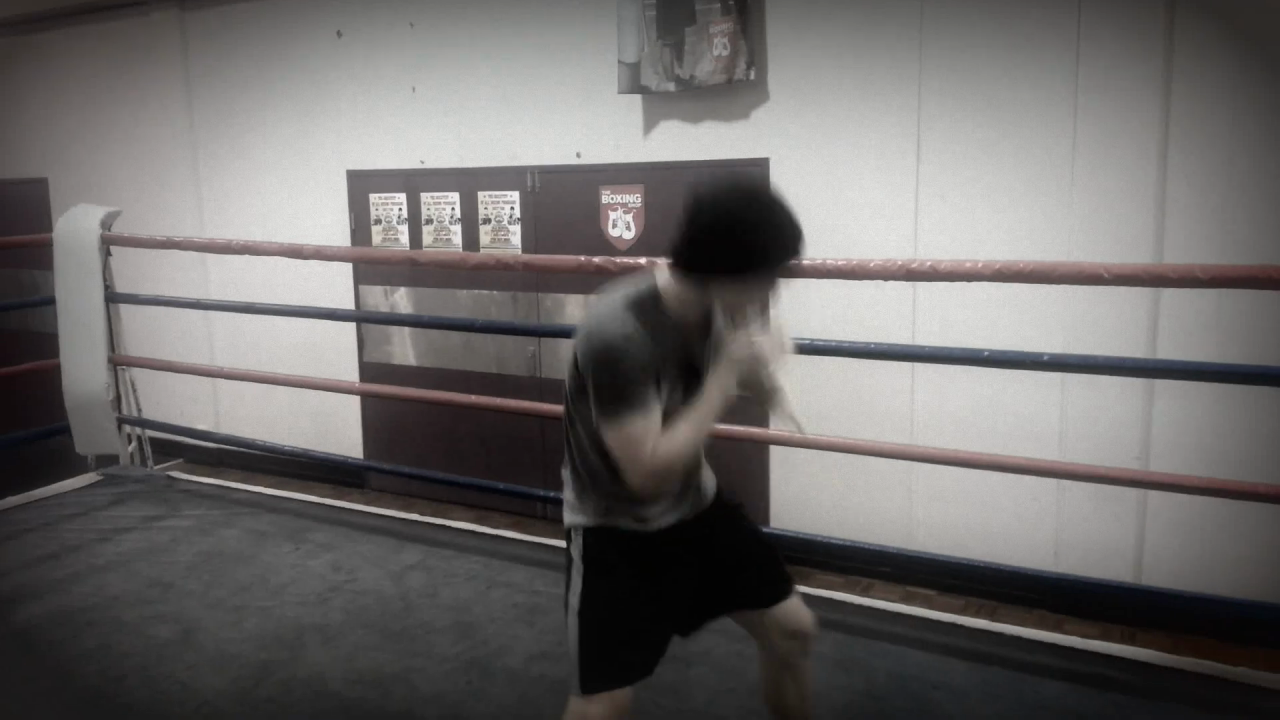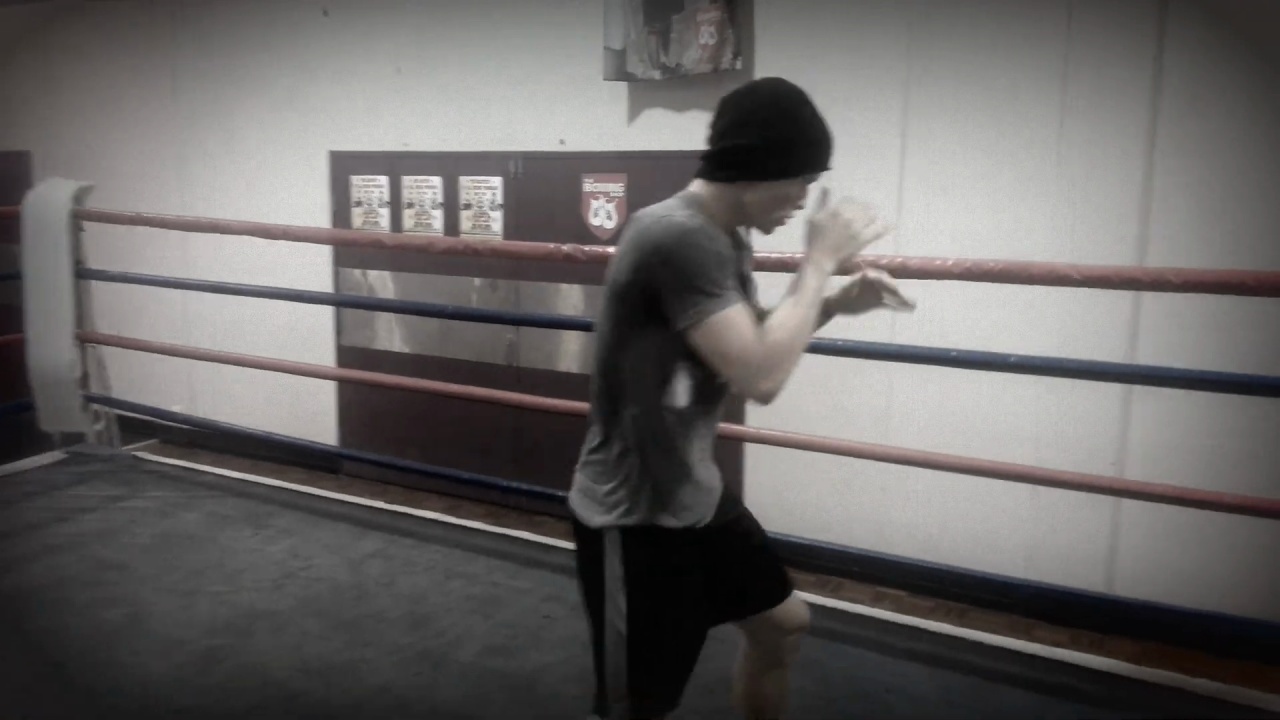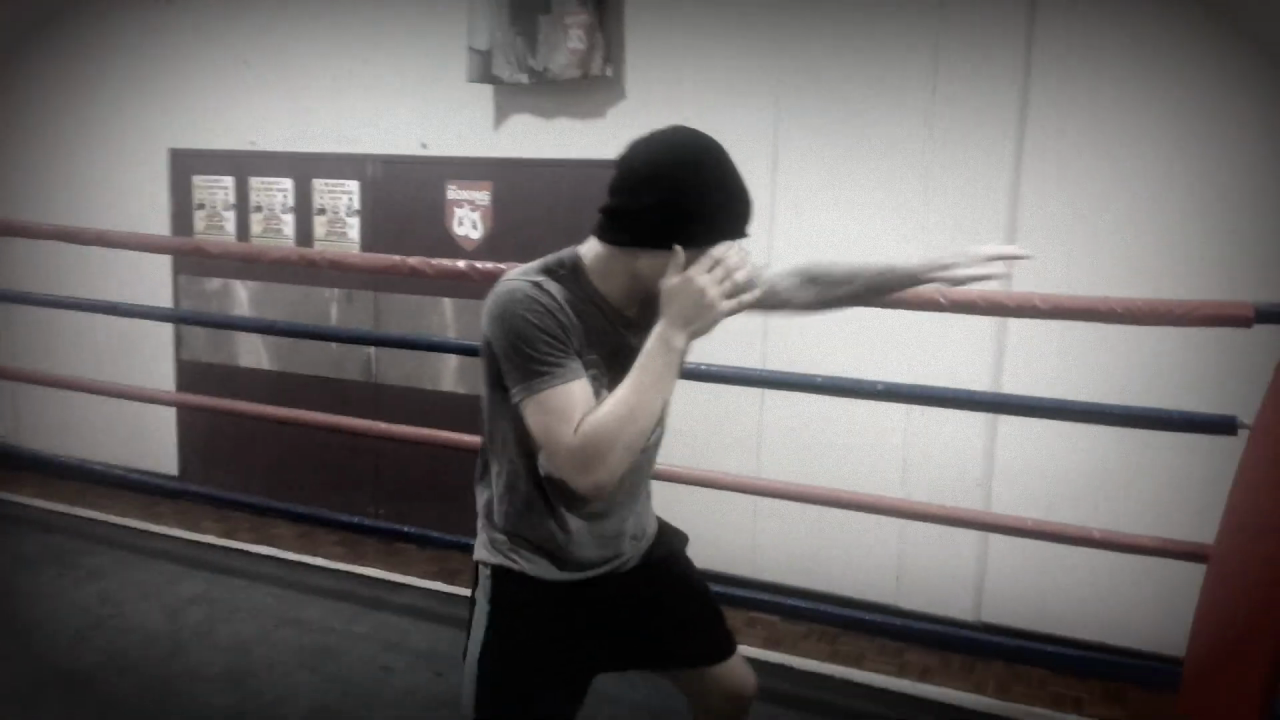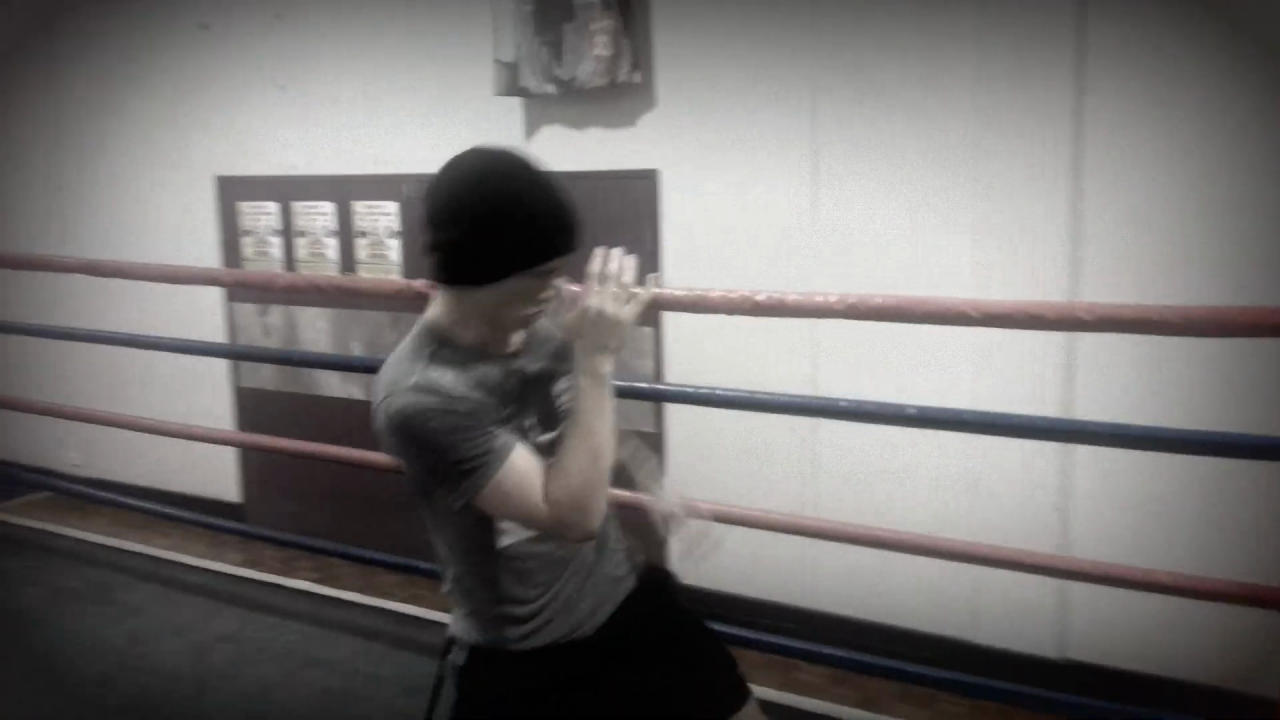
dt=0.7s
person 1, frame 1
left shoulder: (715, 305)
right shoulder: (618, 335)
right elbow: (648, 471)
left wrist: (755, 375)
right wrist: (729, 373)
left hip: (695, 506)
right hip: (618, 527)
left knee: (792, 628)
person 1, frame 2
left shoulder: (721, 236)
right shoulder: (673, 237)
left elbow: (744, 341)
right elbow: (759, 375)
left wrist: (834, 302)
right wrist: (818, 263)
left hip: (696, 496)
right hip: (634, 516)
left knee: (782, 622)
person 1, frame 3
left shoulder: (675, 282)
right shoulder: (529, 303)
left elbow: (798, 287)
right elbow: (589, 467)
left wrist: (939, 268)
right wrist: (675, 330)
left hip: (633, 548)
right hip: (535, 575)
person 1, frame 4
left shoulder: (538, 318)
right shoulder: (417, 397)
right elbow: (572, 516)
right wrist: (596, 362)
left hip: (620, 592)
right hip: (516, 647)
